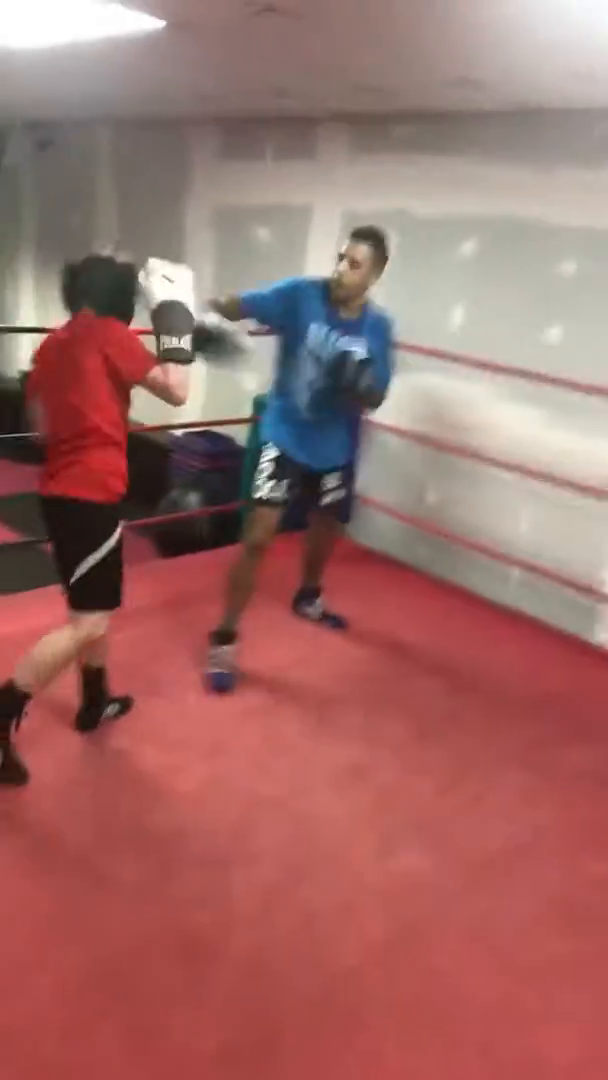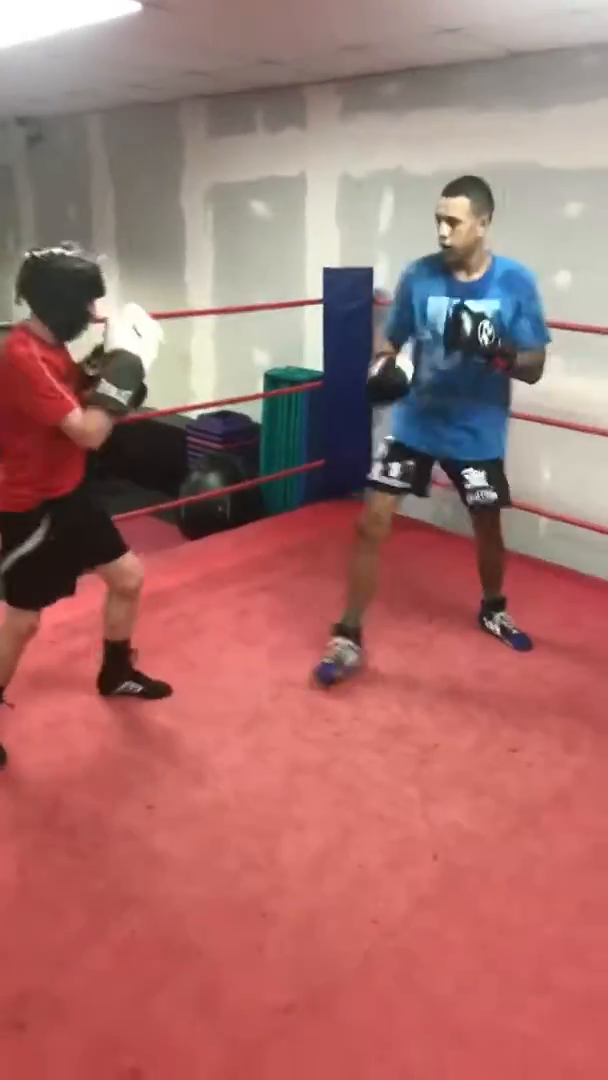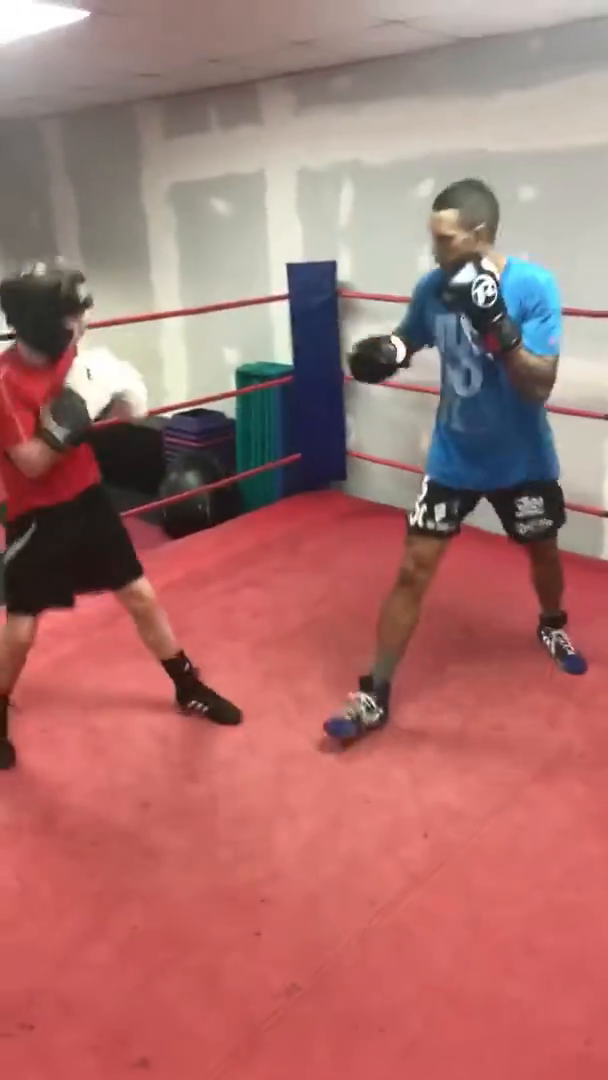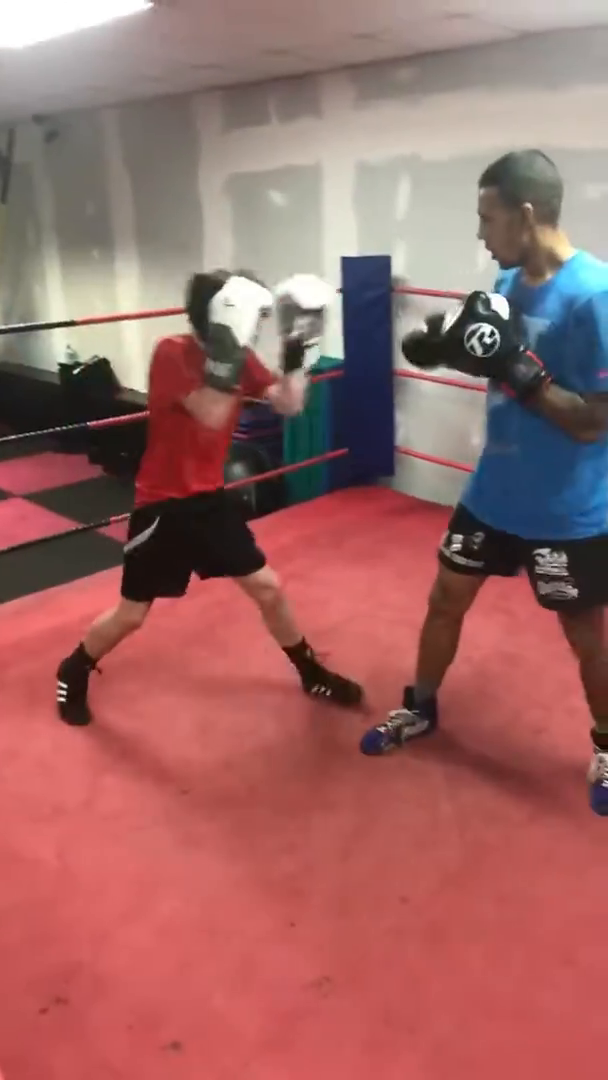
dt=1s
person 1, frame 1
left shoulder: (378, 327)
right shoulder: (300, 294)
left elbow: (373, 400)
right elbow: (234, 307)
left wrist: (362, 382)
right wrist: (208, 308)
left hip: (332, 445)
right hip: (285, 435)
left knee: (326, 529)
right knee: (258, 536)
left ankle: (308, 597)
right ankle: (224, 640)
person 1, frame 2
left shoulder: (516, 282)
right shoulder: (418, 276)
left elbow: (533, 368)
right elbow: (390, 341)
left wrist: (494, 348)
right wrist: (383, 367)
left hip: (478, 433)
right hip: (414, 426)
left knee: (487, 529)
right knee: (371, 524)
left ankle: (493, 609)
right ankle: (347, 638)
person 1, frame 3
left shoulder: (533, 287)
right shoulder: (432, 288)
left elbow: (539, 387)
right elbow: (408, 340)
left wrist: (496, 326)
right wrist: (381, 354)
left hip: (523, 459)
right hip: (452, 458)
left knee: (543, 553)
right knee: (413, 571)
left ankle: (552, 625)
right ankle: (373, 696)
person 1, frame 4
right shoulder: (512, 280)
left wrist: (516, 366)
right wrist: (450, 346)
right hip: (493, 490)
right knee: (445, 600)
right ankle: (419, 709)
person 2, frame 1
left shoulder: (50, 348)
right shoulder: (108, 336)
left elbow: (44, 423)
right elbow: (175, 391)
right wrist: (176, 319)
left hip: (62, 490)
right hip: (91, 496)
left knee: (93, 607)
right knee: (88, 625)
left ankle: (94, 701)
person 2, frame 2
left shoulder: (48, 343)
left elbow: (74, 397)
right elbow: (88, 434)
left wrist: (104, 364)
right wrist: (126, 365)
left hip: (69, 492)
left knee: (129, 577)
left ankle: (116, 672)
person 2, frame 3
left shoulder: (66, 355)
left elbow: (117, 410)
left wrist: (111, 396)
right wrist: (74, 411)
left hip: (87, 497)
left knee: (142, 599)
left ankle: (188, 687)
person 2, frame 4
left shoulder: (239, 358)
right shoulder: (172, 353)
left elbow: (290, 403)
right elbow: (212, 415)
left wrist: (299, 342)
right wrist: (228, 343)
left hip: (211, 498)
right hip: (163, 504)
left knee: (269, 589)
right knee: (131, 614)
left ankle: (311, 672)
right ankle: (73, 675)
